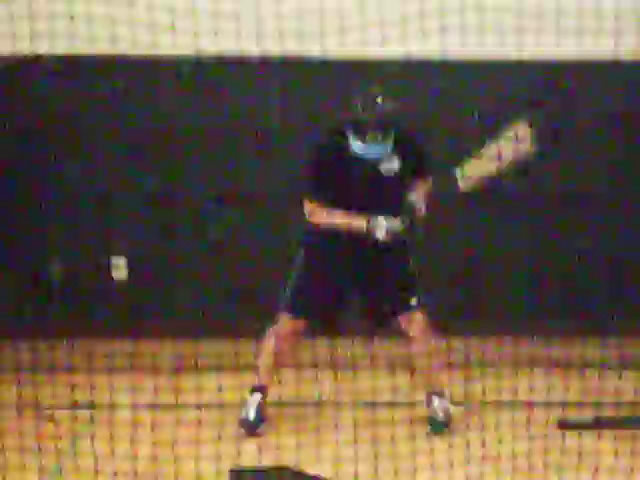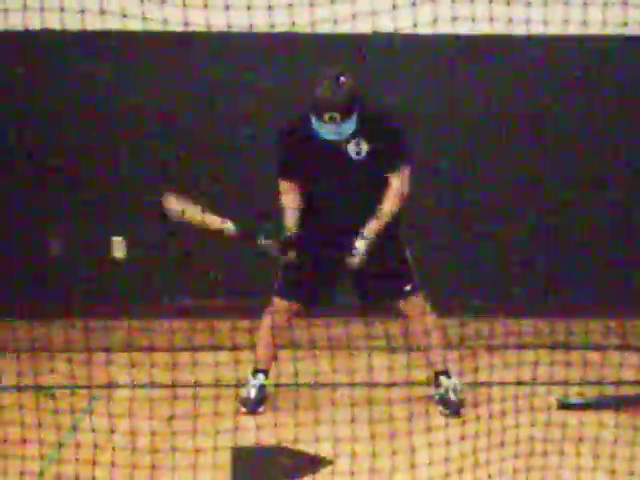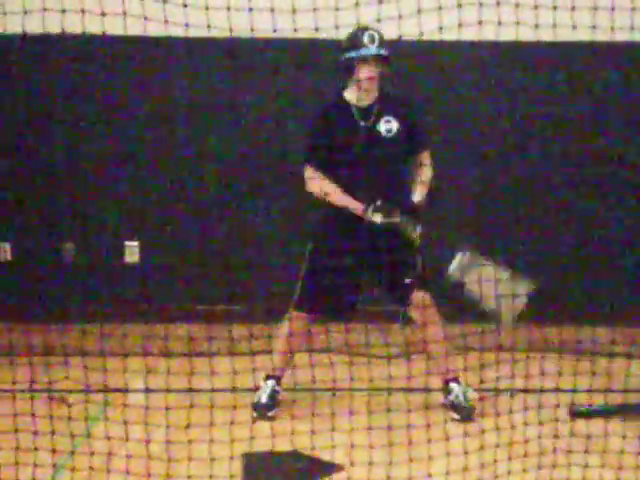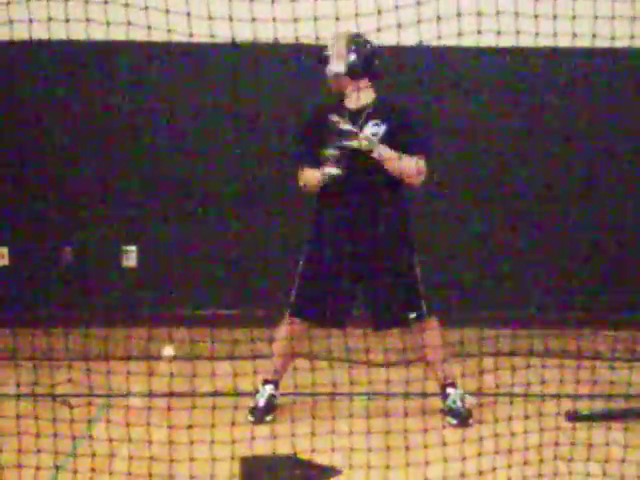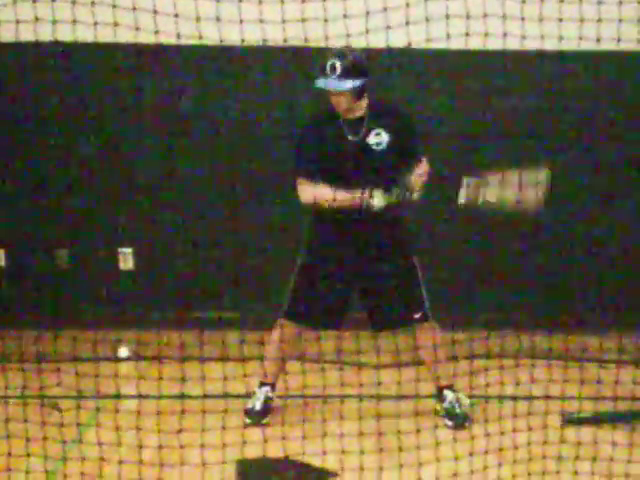
dt=1s
person 1, frame 1
left shoulder: (405, 145)
right shoulder: (328, 150)
left elbow: (421, 179)
right elbow: (314, 212)
left wrist: (417, 199)
right wrist: (366, 224)
left hip: (384, 248)
right hip: (329, 248)
left knee: (415, 320)
right knee: (289, 321)
left ankle: (436, 399)
right ankle: (257, 397)
person 1, frame 2
left shoulder: (380, 125)
right shoulder: (296, 132)
left elbow: (398, 183)
right elbow: (290, 185)
left wrist: (368, 235)
right wrist: (291, 231)
left hip: (374, 229)
right hip: (317, 229)
left knee: (413, 301)
right knee: (282, 304)
left ankle: (443, 379)
right ankle: (259, 380)
person 1, frame 3
left shoulder: (402, 109)
right shoulder: (328, 116)
left elbow: (422, 160)
right elbow: (314, 180)
left wrist: (416, 199)
right wrist: (363, 208)
left hip: (394, 230)
right hip: (340, 231)
left knee: (422, 303)
right knee: (302, 310)
left ankle: (452, 385)
right ankle: (272, 383)
person 1, frame 4
left shoulder: (395, 115)
right shoulder: (322, 118)
left elbow: (417, 174)
right elbow: (307, 182)
left wrist: (369, 146)
right wrist: (325, 169)
left hip: (386, 237)
right hip: (332, 236)
left knee: (420, 315)
right knee: (298, 314)
left ankle: (450, 390)
right ankle: (269, 388)
person 1, frame 5
left shoulder: (393, 119)
right shoulder: (317, 128)
left elbow: (419, 168)
right elbow: (307, 191)
left wrist: (410, 184)
right wrist: (361, 197)
left hip: (386, 241)
right hip: (330, 243)
left knee: (420, 317)
right knee: (293, 319)
left ankle: (447, 392)
right ankle: (265, 390)
